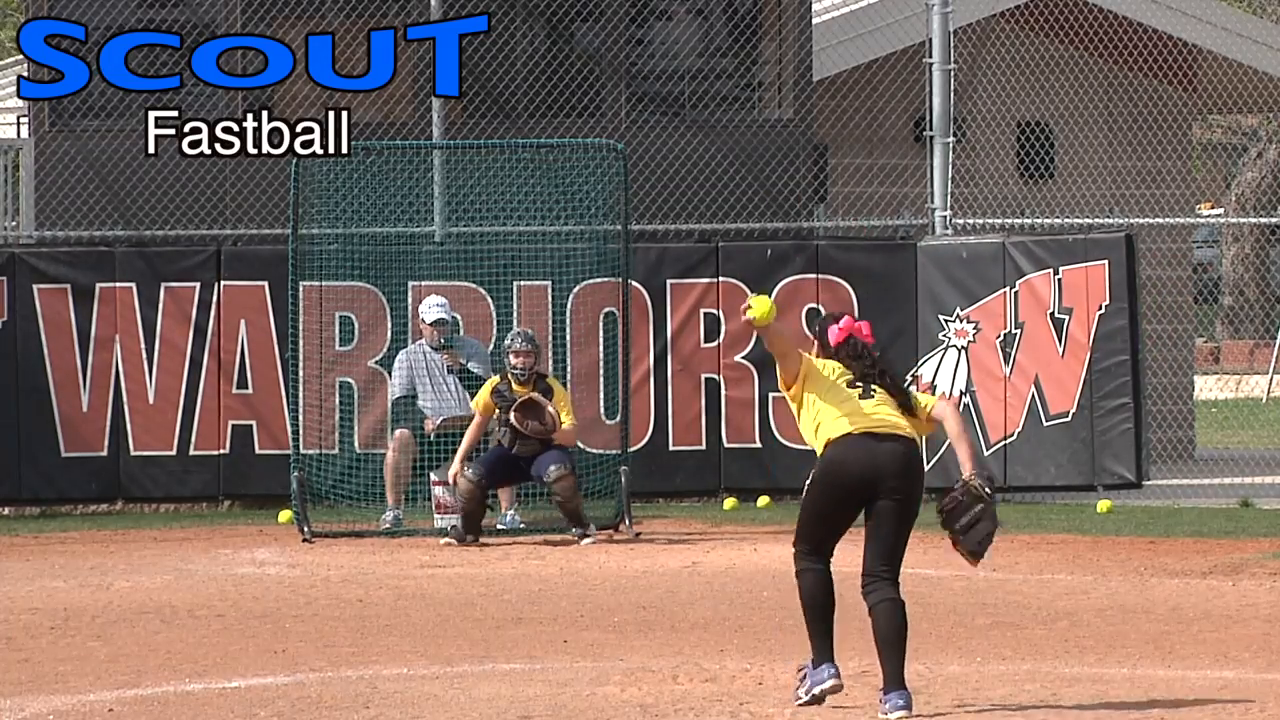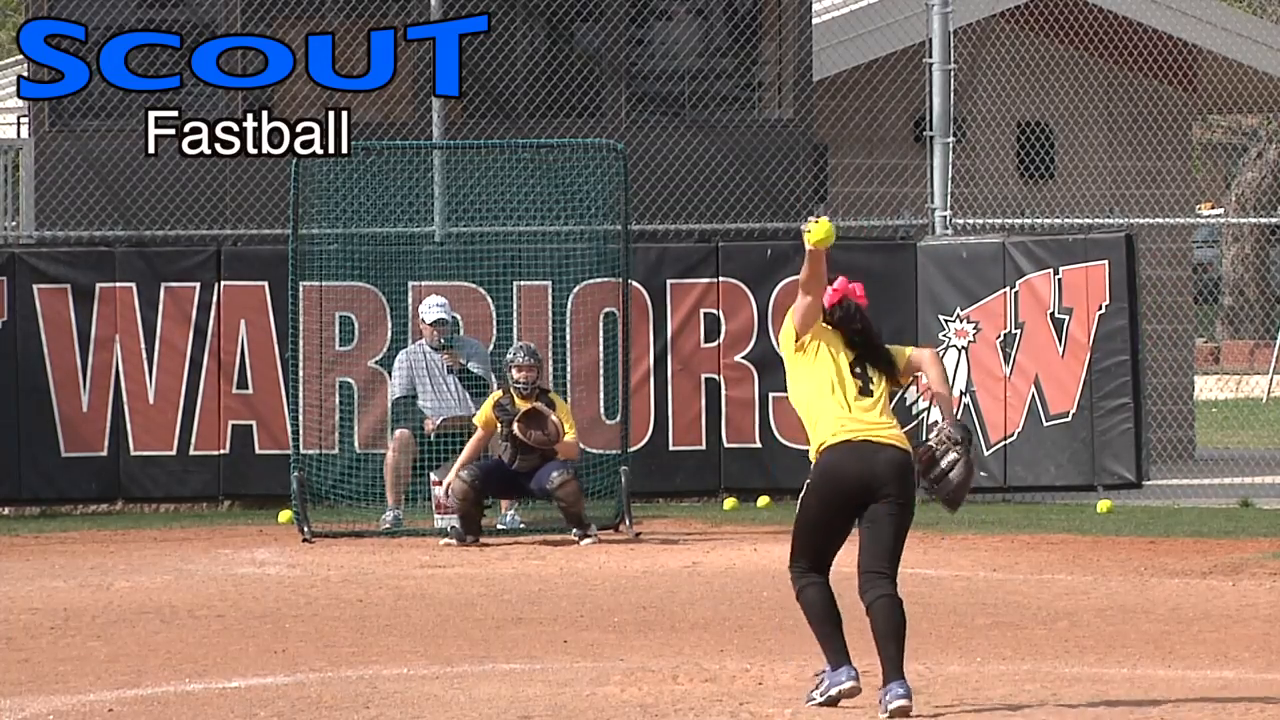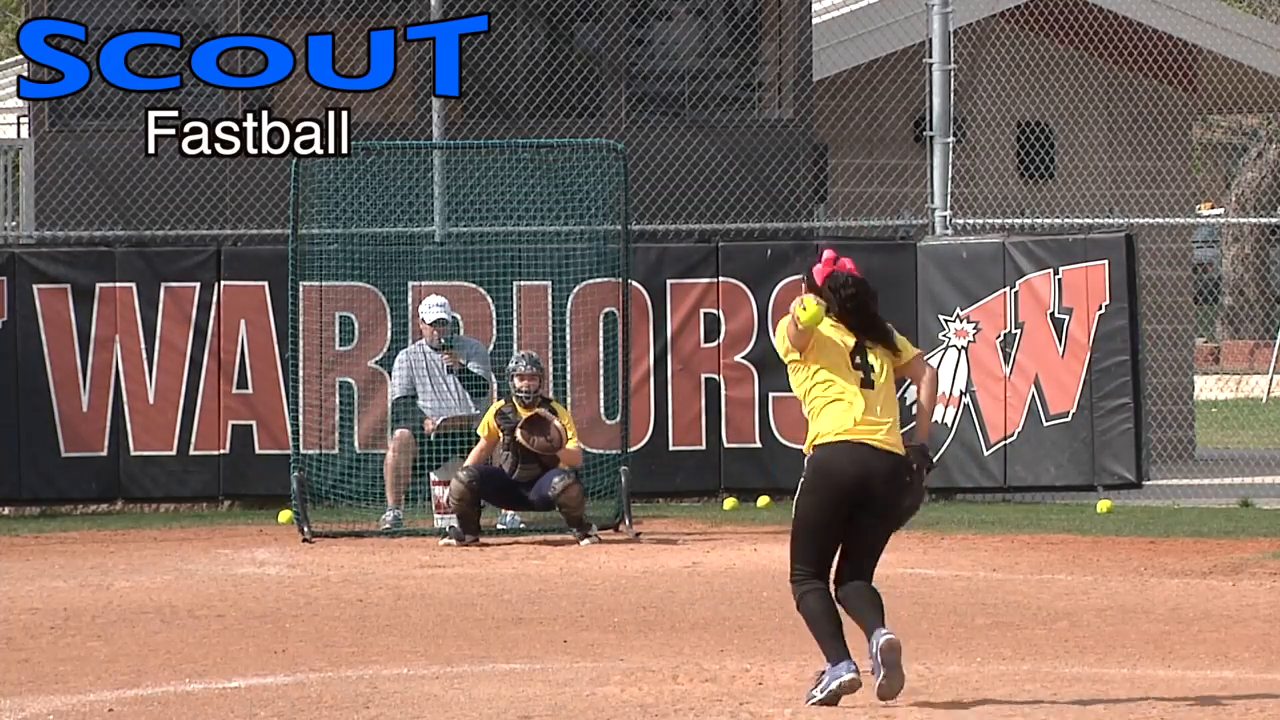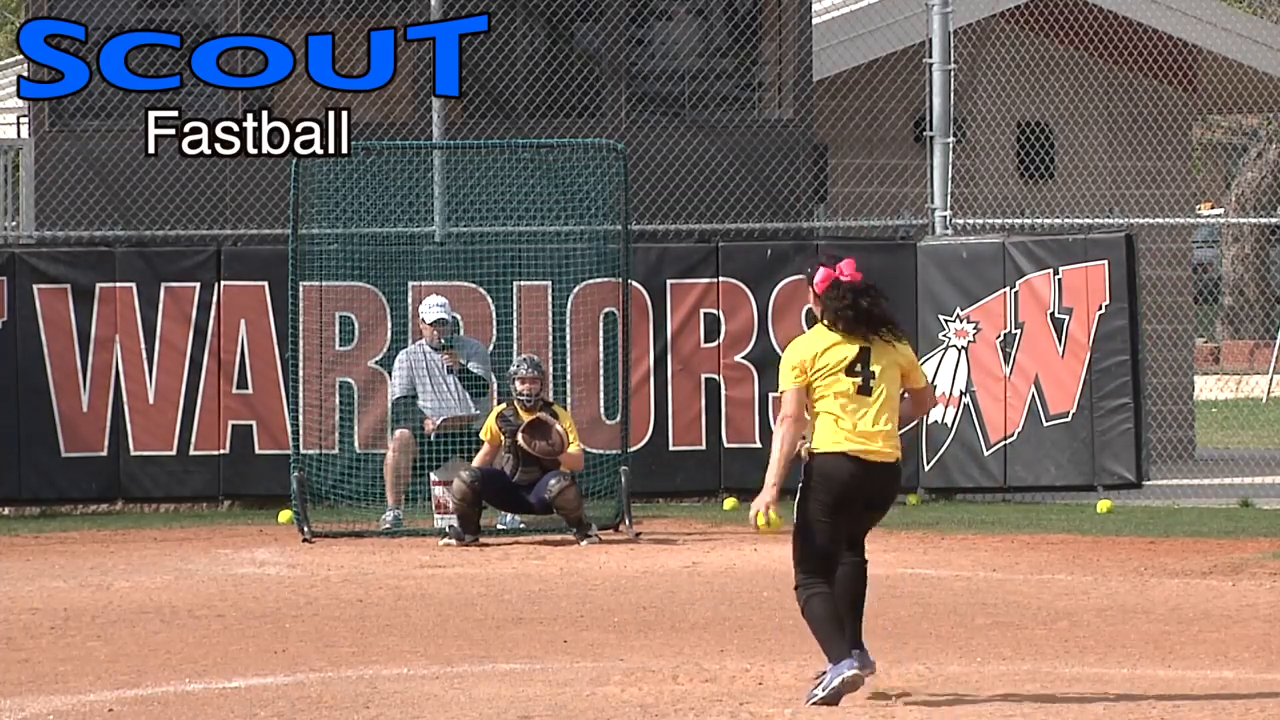
dt=0.1s
person 1, frame 1
left shoulder: (800, 372)
right shoulder: (889, 386)
left elbow: (781, 342)
right elbow: (945, 409)
left wrist: (762, 324)
right wrist: (968, 472)
left hip: (844, 468)
right hip: (902, 462)
left knee: (811, 555)
right knee: (881, 581)
left ankle: (822, 669)
person 1, frame 2
left shoulder: (802, 339)
right shoulder: (882, 355)
left elbow: (807, 291)
right elbow: (927, 359)
left wrist: (813, 253)
right wrist: (948, 424)
left hip: (840, 462)
right hip: (893, 464)
left knee: (807, 573)
right knee: (878, 583)
left ankle: (840, 669)
person 1, frame 3
left shoulder: (807, 339)
right shoulder: (885, 336)
left elbow: (794, 334)
right elbow: (926, 375)
right wrist: (920, 441)
left hip: (835, 460)
right hip: (891, 465)
left knee: (808, 579)
right knee: (854, 579)
left ankle: (840, 665)
right ankle: (879, 636)
person 1, frame 4
left shoulder: (803, 348)
right shoulder: (891, 340)
left elbow: (789, 421)
right elbow: (923, 397)
left wrist: (770, 488)
left hip: (832, 468)
right hip: (884, 470)
left knee: (813, 579)
right knee: (848, 547)
left ankle: (841, 661)
right ankle: (852, 652)
person 2, frame 1
left shoulder: (473, 349)
right shoulder: (407, 357)
right elbow: (400, 404)
left wrist: (460, 367)
right wrist: (422, 420)
right hip: (427, 430)
right knee: (401, 437)
left ankle: (509, 511)
right ankle: (394, 511)
person 2, frame 2
left shoulder: (473, 349)
right shoulder: (407, 356)
left elbow: (482, 390)
right elbow: (400, 404)
left wrist: (458, 367)
right wrist: (422, 420)
left hip: (470, 428)
right hip: (426, 430)
right knee: (401, 437)
right ankle: (393, 511)
person 2, frame 3
left shoulder: (473, 349)
right shoulder: (408, 357)
left elbow: (483, 391)
right elbow: (401, 404)
left wrist: (461, 368)
right wrist: (423, 420)
left hip: (472, 428)
right hip: (428, 430)
right knee: (401, 437)
left ankle: (511, 512)
right ankle: (394, 511)
person 2, frame 4
left shoulder: (472, 349)
right shoulder: (405, 357)
left elbow: (481, 389)
right elbow: (397, 405)
left wrist: (458, 368)
right wrist: (420, 419)
left hip: (466, 429)
right hip: (420, 431)
right knee: (399, 437)
right ankle: (393, 512)
person 3, frame 1
left shoulder: (551, 389)
right shoulder: (494, 388)
left elbow: (571, 438)
right elbow: (478, 423)
right wrist: (457, 461)
left hip: (545, 454)
right hip: (509, 454)
left knee: (561, 474)
right knee: (470, 476)
left ankle: (582, 527)
right ankle: (468, 531)
person 3, frame 2
left shoulder: (553, 403)
right shoulder: (497, 402)
left elbow: (574, 451)
right elbow: (480, 438)
left wrist: (554, 440)
right wrist: (454, 471)
left hip: (543, 468)
right hip: (509, 470)
left knee: (563, 478)
right knee: (465, 478)
left ankle: (582, 528)
right ankle: (467, 532)
person 3, frame 3
left shoulder: (556, 412)
right shoulder: (499, 411)
left elbow: (577, 460)
right elbow: (482, 449)
left wrist: (557, 447)
right wrist: (457, 481)
left hip: (544, 484)
right hip: (509, 483)
left knee: (566, 483)
right knee: (464, 479)
left ankle: (583, 529)
right ankle: (466, 532)
person 3, frame 4
left shoulder: (557, 416)
right shoulder: (500, 414)
left elbow: (578, 463)
right elbow: (487, 453)
right wrist: (462, 485)
left hip: (544, 487)
right hip: (510, 485)
left knee: (562, 485)
right knee: (466, 479)
left ankle: (583, 529)
right ankle: (466, 532)
